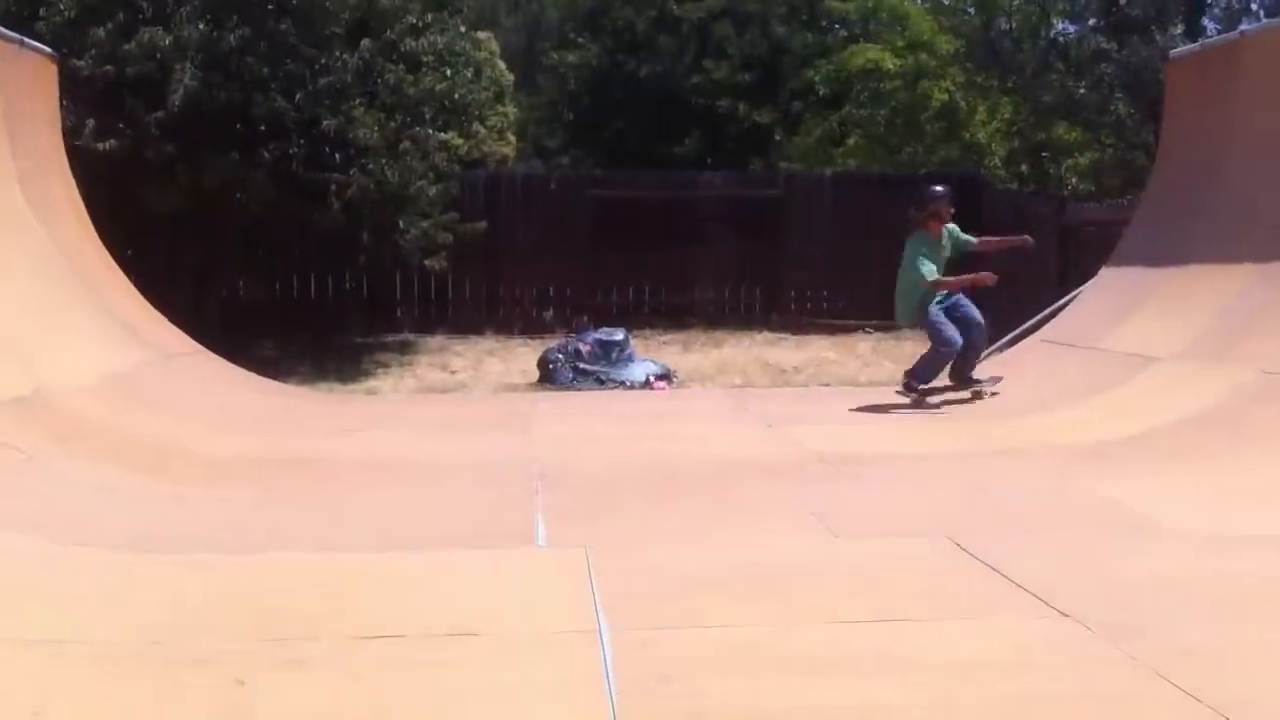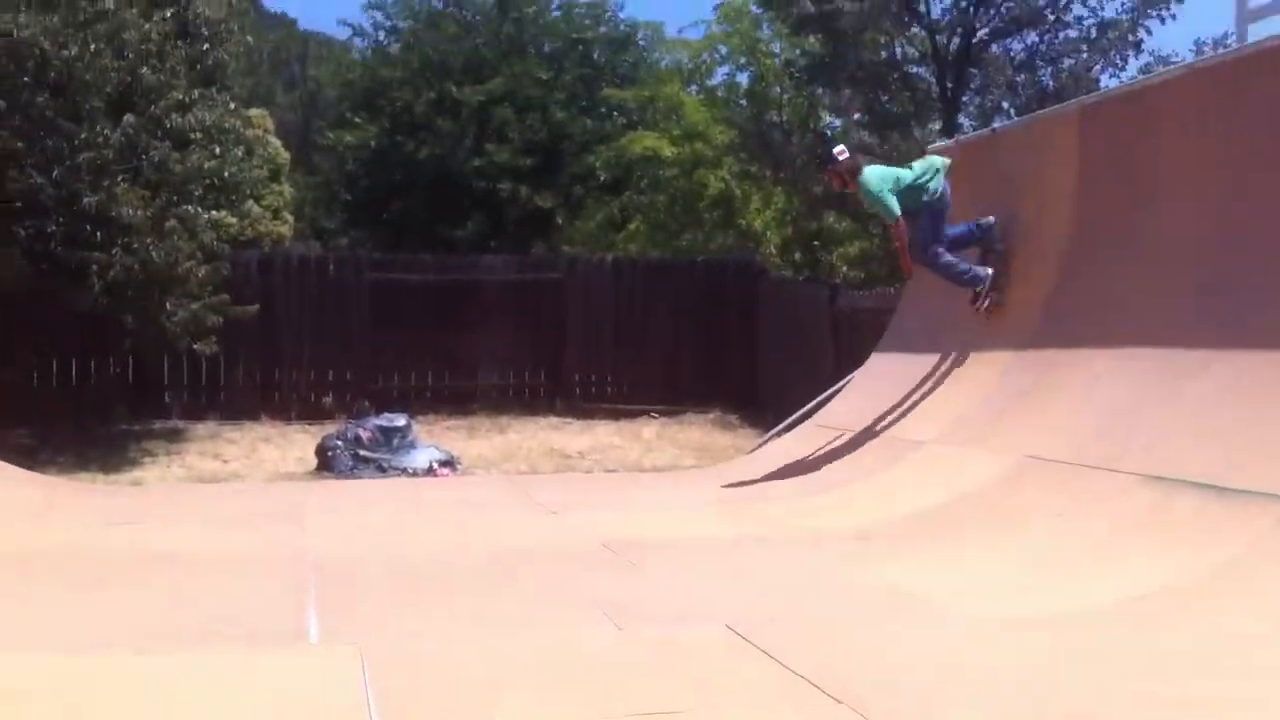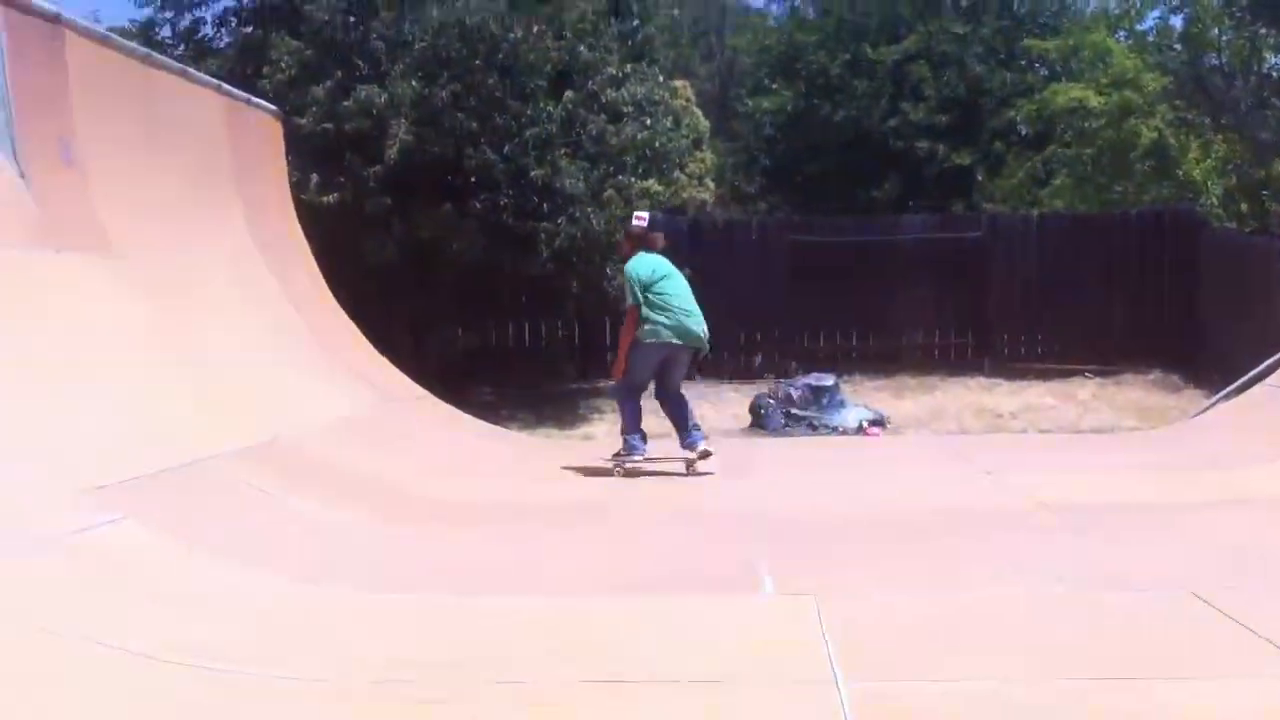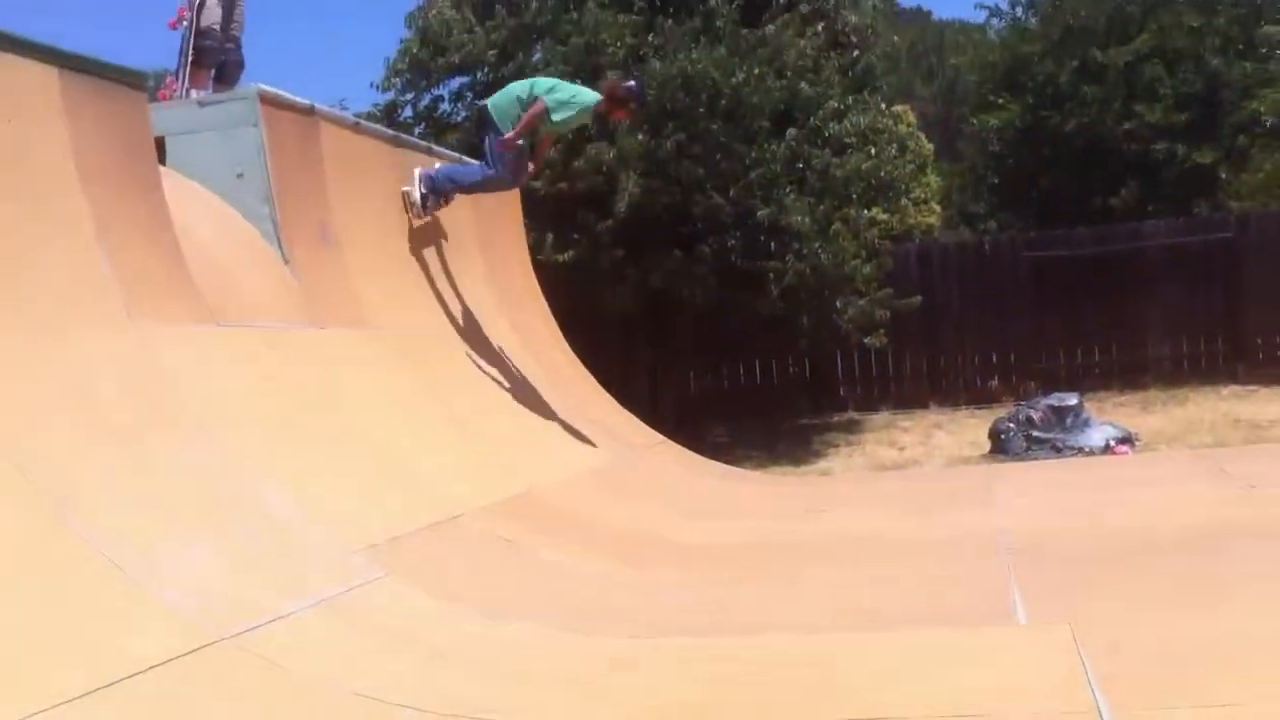
dt=1s
person 1, frame 1
left shoulder: (948, 230)
right shoulder: (917, 245)
left elbow: (977, 243)
right elbow: (934, 283)
left wrist: (1014, 241)
right wrist: (974, 279)
left hip: (942, 293)
right hip: (919, 301)
left knee: (976, 326)
right knee: (951, 343)
left ankle: (961, 374)
right ankle: (913, 379)
person 1, frame 2
left shoulder: (870, 187)
right shoulder: (864, 175)
left elbow: (898, 223)
left wrist: (906, 257)
left hip: (930, 189)
right hip: (922, 191)
left knee: (925, 253)
right knee: (929, 244)
left ankle: (979, 278)
right ankle: (982, 228)
person 1, frame 3
left shoulder: (633, 266)
right shoulder: (661, 262)
left elbow: (633, 315)
left wrist: (621, 358)
left hip: (658, 333)
right hip: (692, 334)
left knee: (627, 389)
right knee: (669, 392)
left ankle: (633, 445)
right ankle: (695, 440)
person 1, frame 4
left shoulder: (587, 98)
right shoulder: (586, 104)
left elbow: (551, 132)
right elbow: (543, 105)
left wrist: (535, 163)
right wrist: (516, 134)
left hip: (512, 110)
right hip: (509, 110)
left knee: (515, 174)
right knee: (499, 175)
left ankle: (444, 178)
right ankle: (430, 181)
